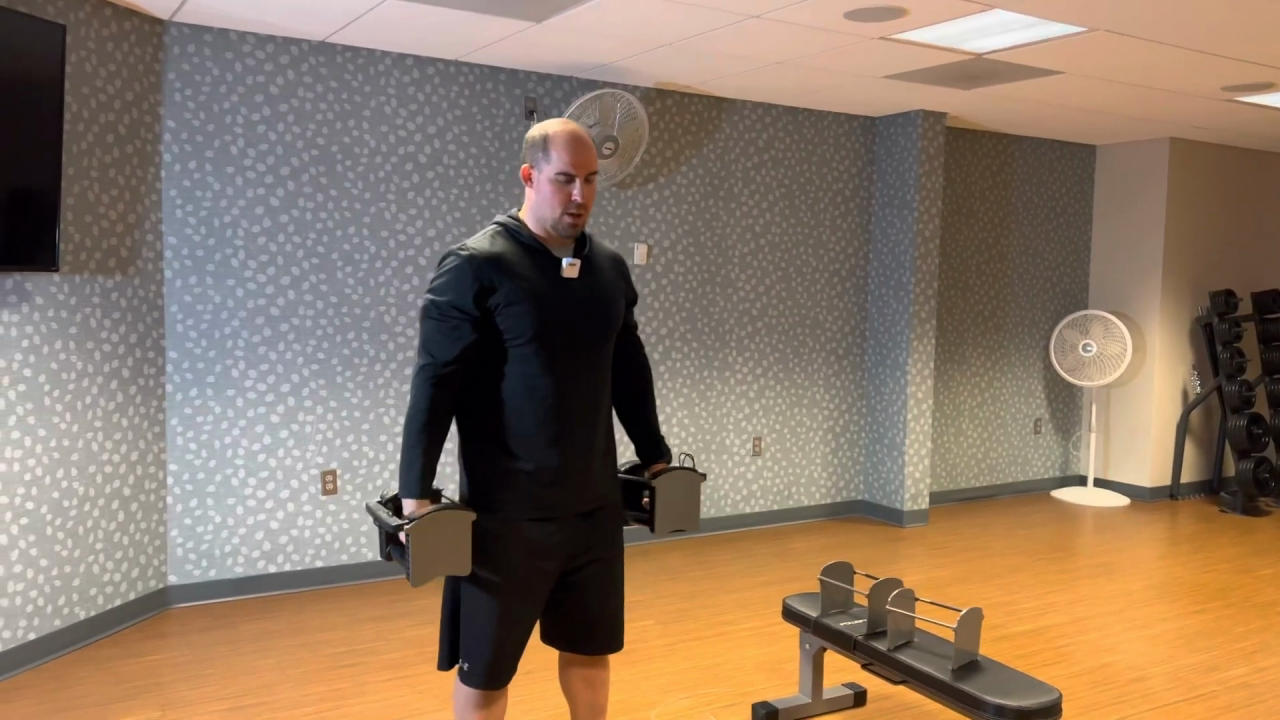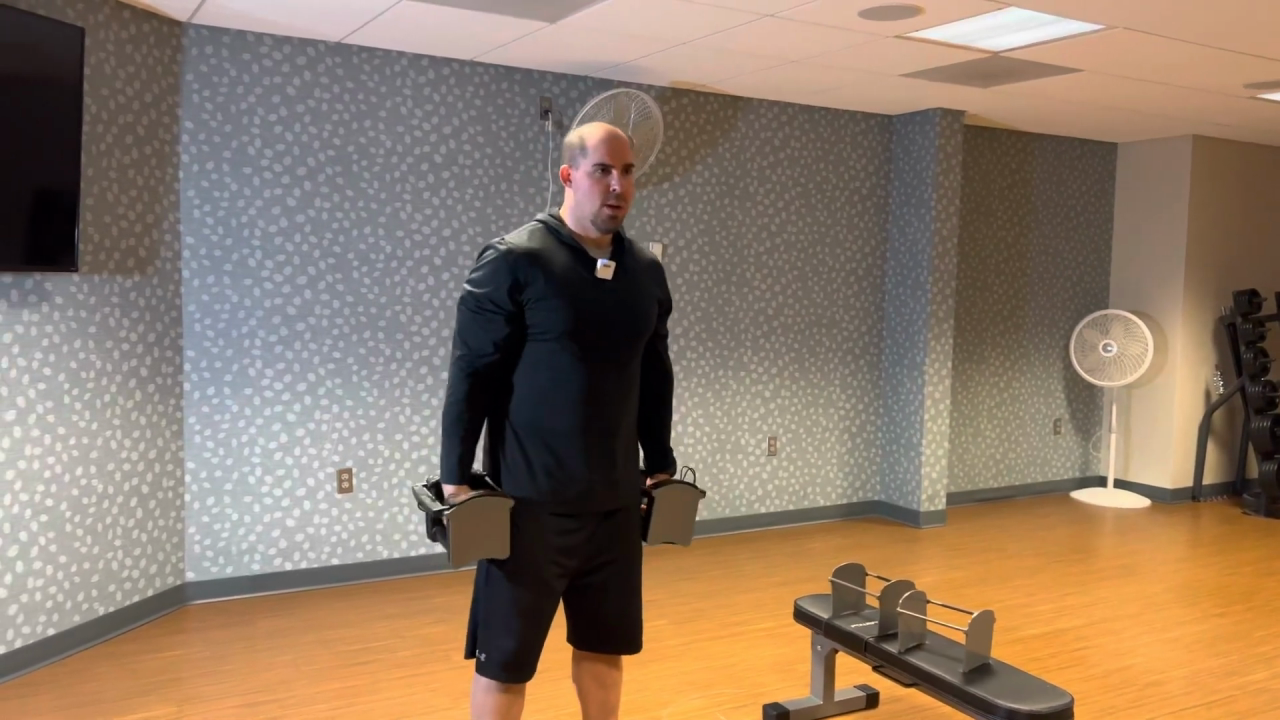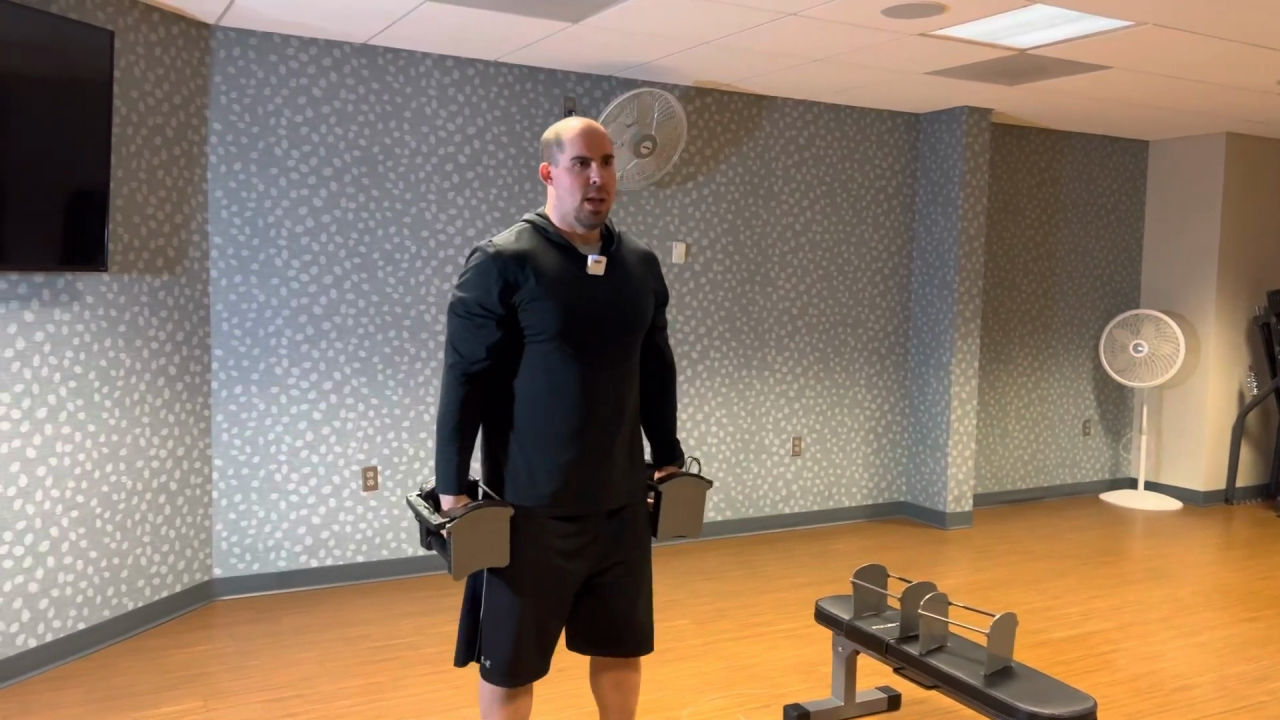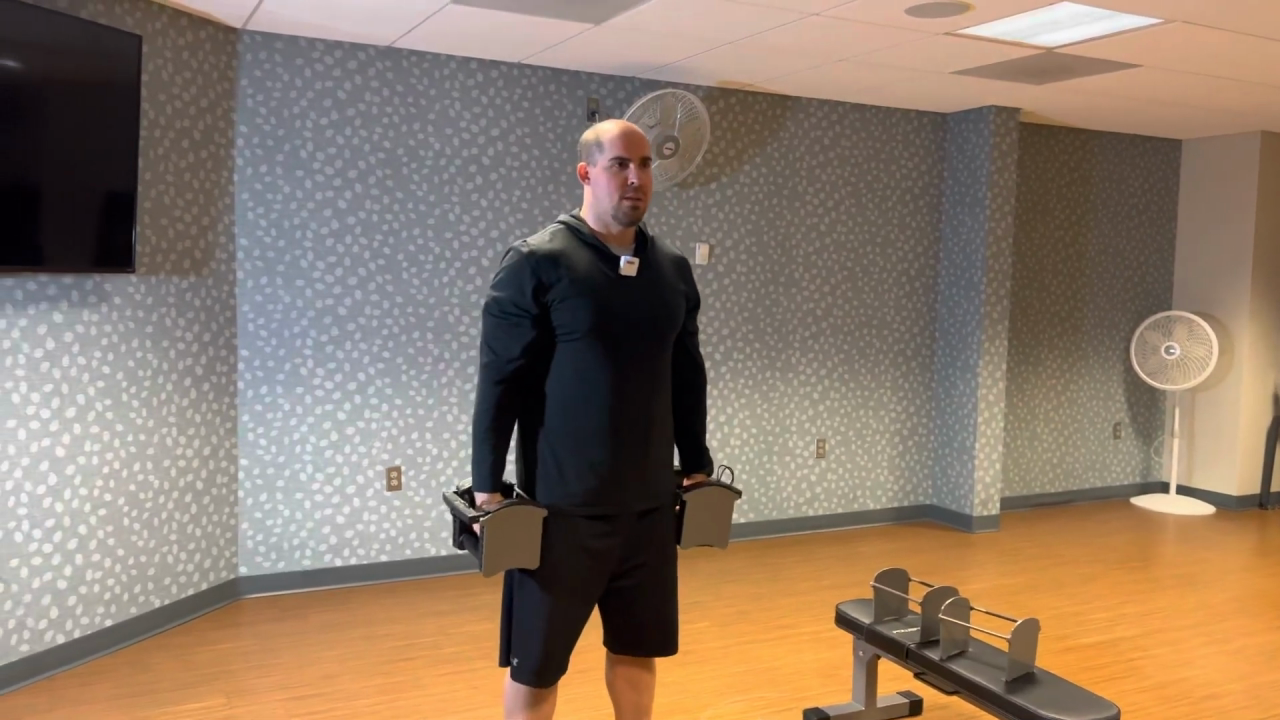
dt=0.5s
person 1, frame 1
left shoulder: (609, 268)
right shoulder: (475, 268)
left elbow: (629, 369)
right elbow: (436, 384)
left wrist: (653, 454)
right wrist: (416, 491)
left hip: (595, 500)
right hip: (507, 508)
left knee: (590, 645)
right knee: (486, 663)
person 1, frame 2
left shoulder: (647, 272)
right shoulder: (513, 261)
right elbow: (471, 375)
left wrist: (660, 463)
right wrist: (455, 475)
left hip: (615, 498)
right hip: (531, 499)
left knee: (605, 644)
right knee: (505, 655)
person 1, frame 3
left shoulder: (641, 266)
right shoulder: (501, 263)
left elbow: (657, 369)
right elbow: (465, 382)
left wrist: (668, 457)
right wrist: (453, 487)
left hip: (621, 498)
right hip: (531, 505)
left knee: (622, 645)
right knee: (510, 658)
person 1, frame 4
left shoulder: (673, 270)
right shoulder: (536, 264)
left elbow: (688, 376)
right elbow: (500, 381)
left wrist: (696, 465)
right wrist: (487, 484)
left hip: (649, 500)
right hip: (561, 503)
left knee: (638, 647)
right knee: (536, 658)
